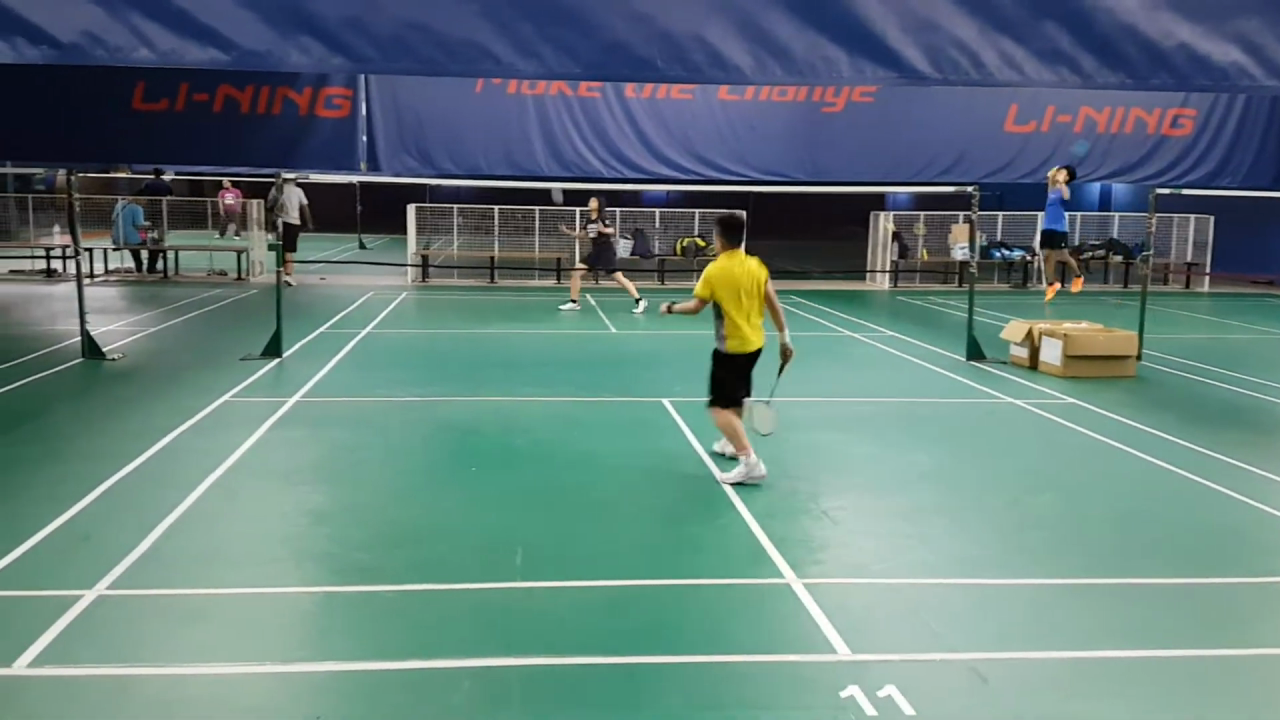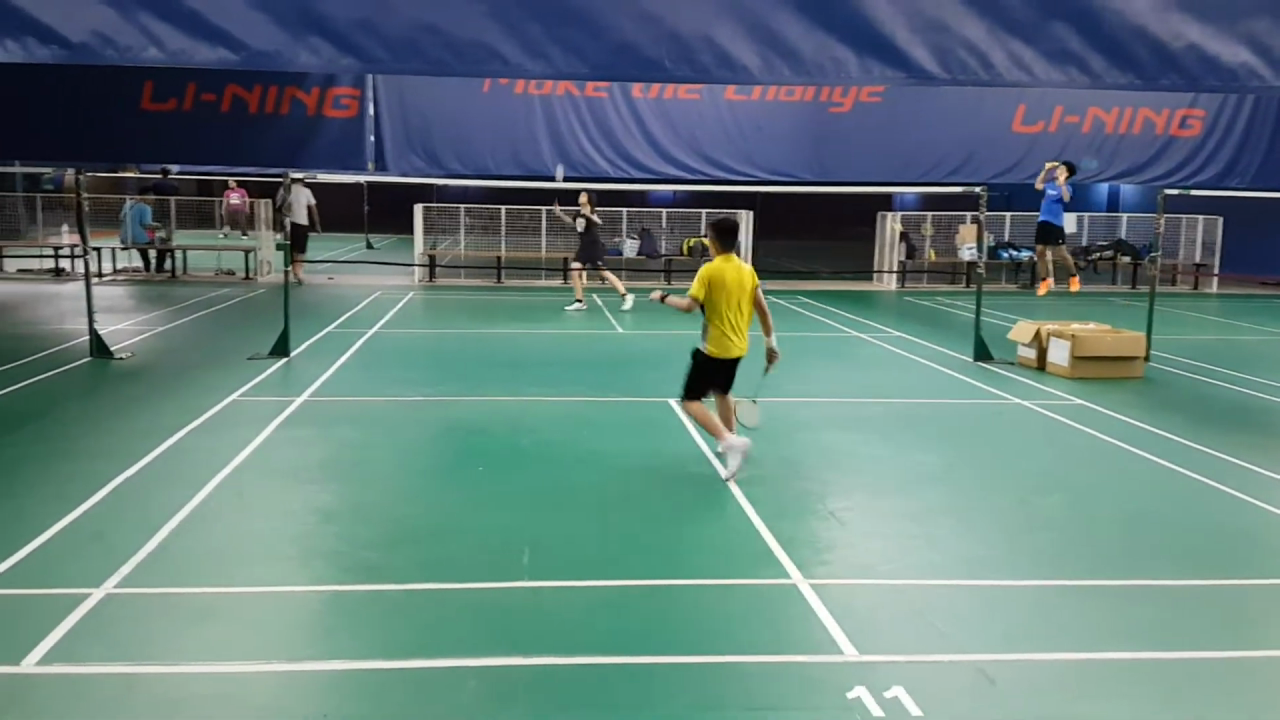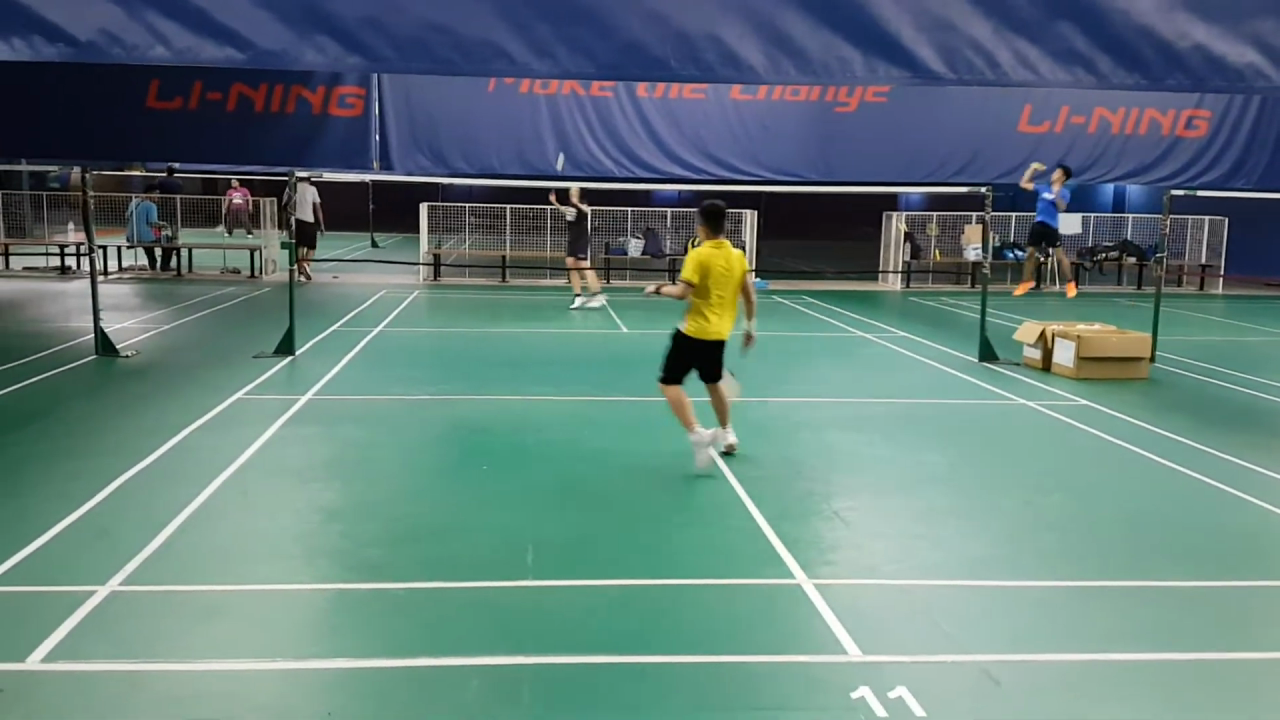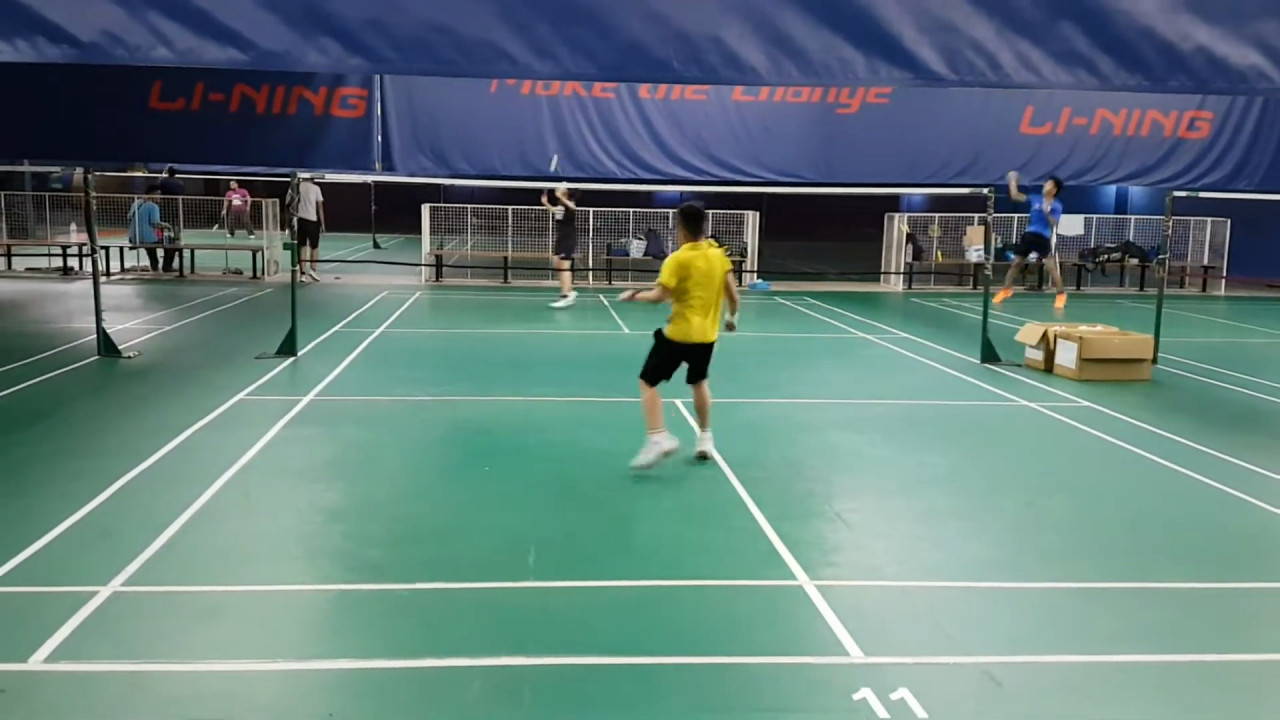
dt=0.1s
person 1, frame 1
left shoulder: (714, 270)
right shoulder: (757, 267)
left elbow: (695, 306)
right elbow: (774, 306)
left wrist: (670, 308)
right wrist: (785, 340)
left hip: (731, 348)
right hip: (753, 345)
left knee: (721, 408)
right knee: (735, 398)
left ankle: (750, 463)
right ankle: (731, 444)
person 1, frame 2
left shoulder: (709, 271)
right shoulder: (747, 271)
left elbow: (688, 305)
right elbow: (763, 310)
left wrist: (664, 297)
right wrist: (770, 344)
left hip: (713, 350)
right hip: (737, 348)
left knee: (690, 401)
right knee: (721, 394)
left ankle: (730, 442)
right ankle: (729, 439)
person 1, frame 3
left shoulder: (698, 256)
right shoulder: (738, 256)
left elbow: (682, 292)
right elbow: (749, 297)
left wrist: (657, 289)
right wrist: (750, 328)
left hip: (694, 333)
right hip: (719, 334)
left knee: (669, 384)
right knee: (714, 383)
left ankle: (697, 434)
right ankle: (727, 434)
person 1, frame 4
left shoulder: (677, 260)
right shoulder: (719, 256)
left elbow: (658, 296)
right elbow: (733, 296)
left wrist: (632, 295)
right wrist: (732, 318)
left hip: (678, 335)
right hip: (706, 336)
left knee: (648, 383)
right knee: (699, 382)
left ankle: (658, 440)
right ankle: (705, 439)
